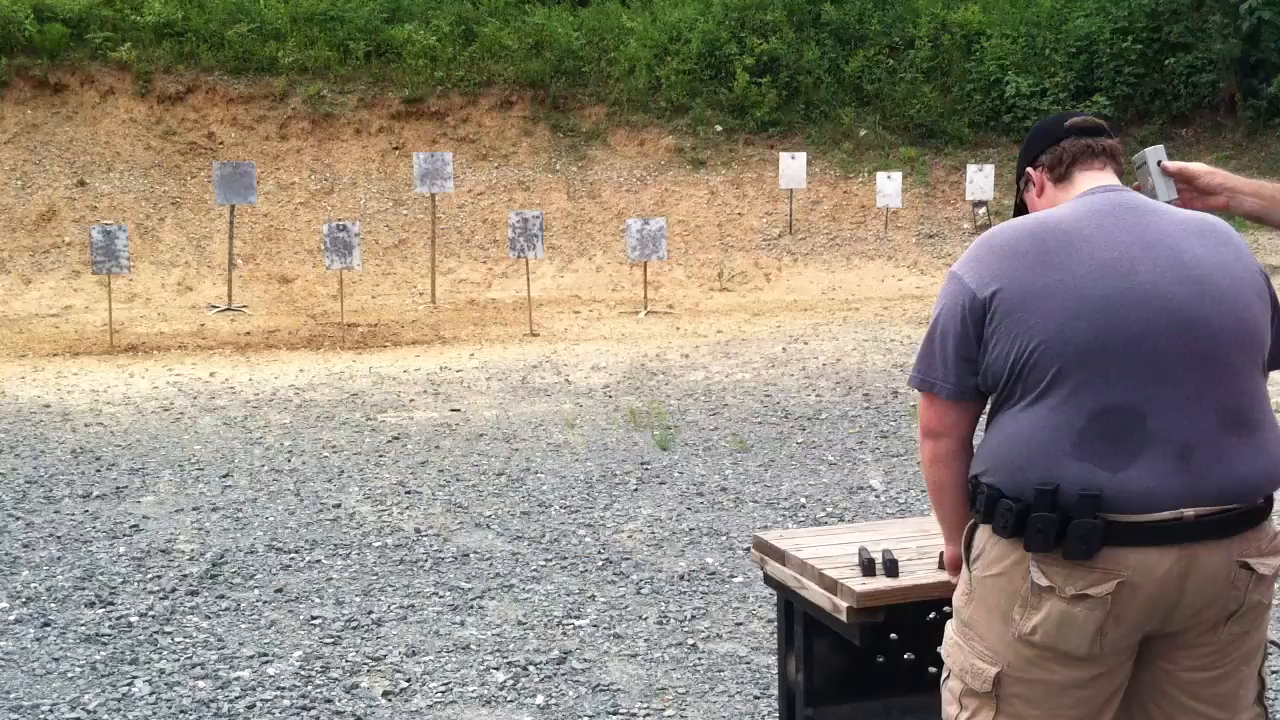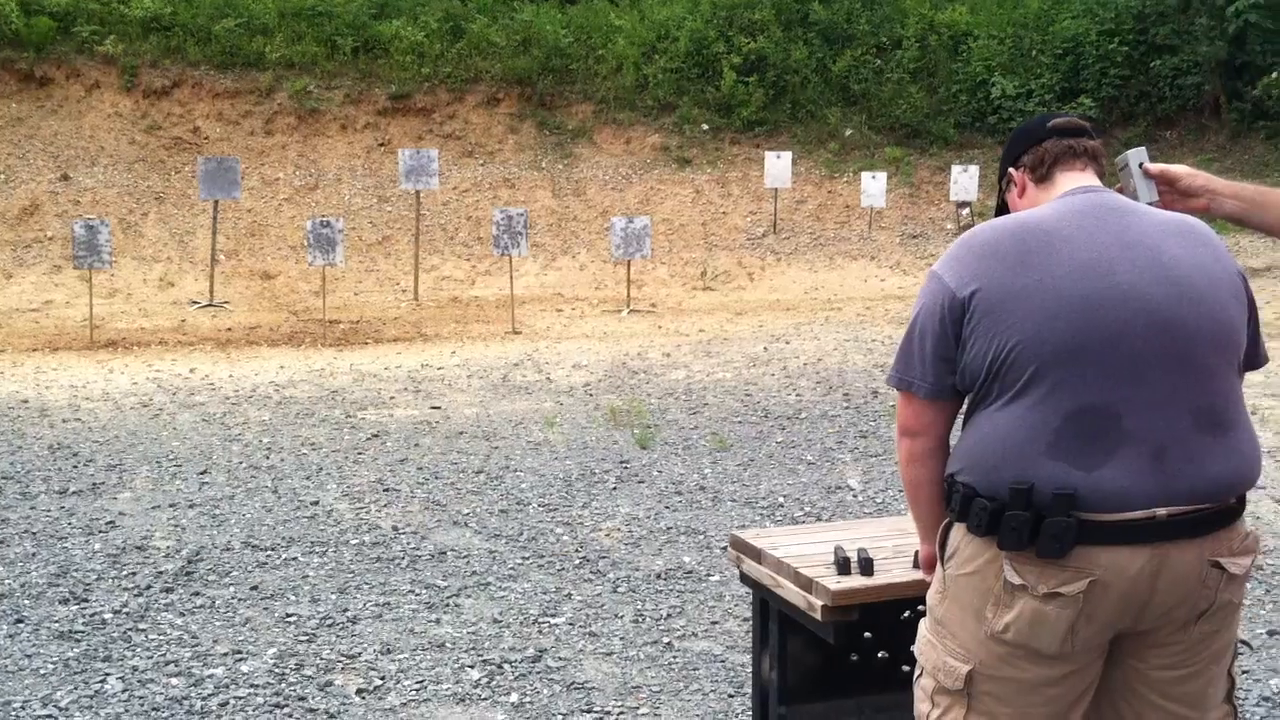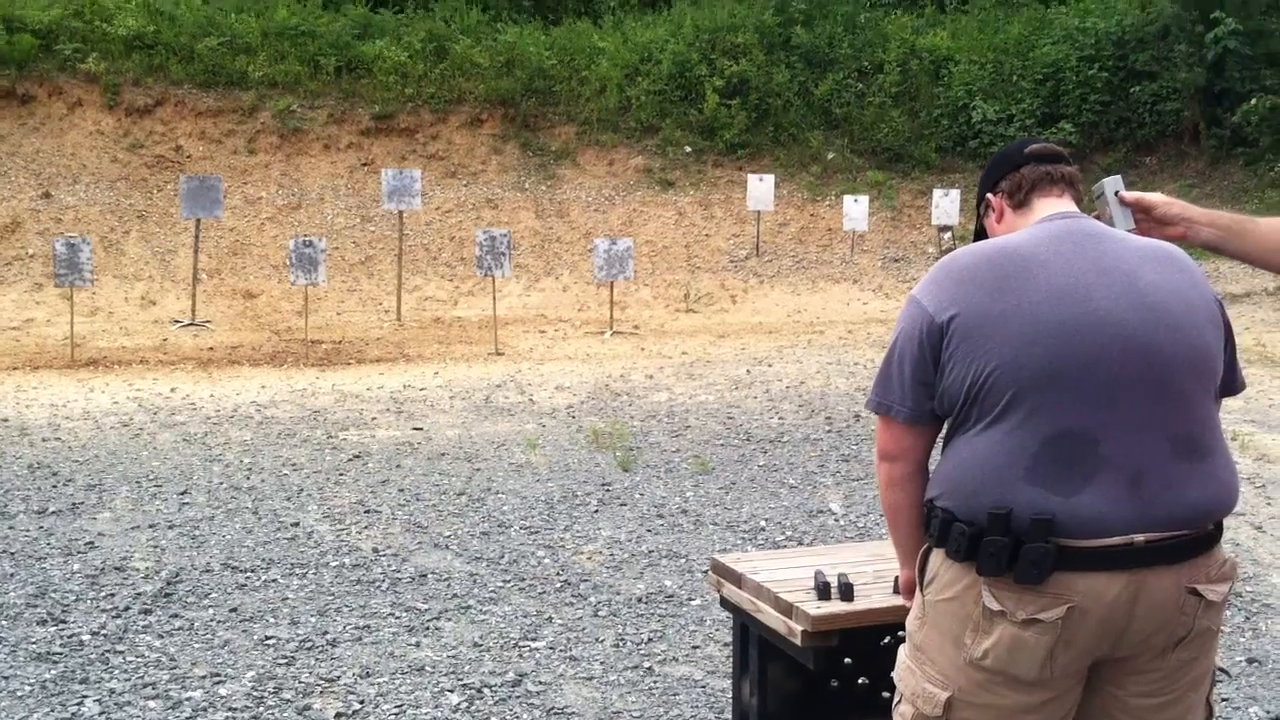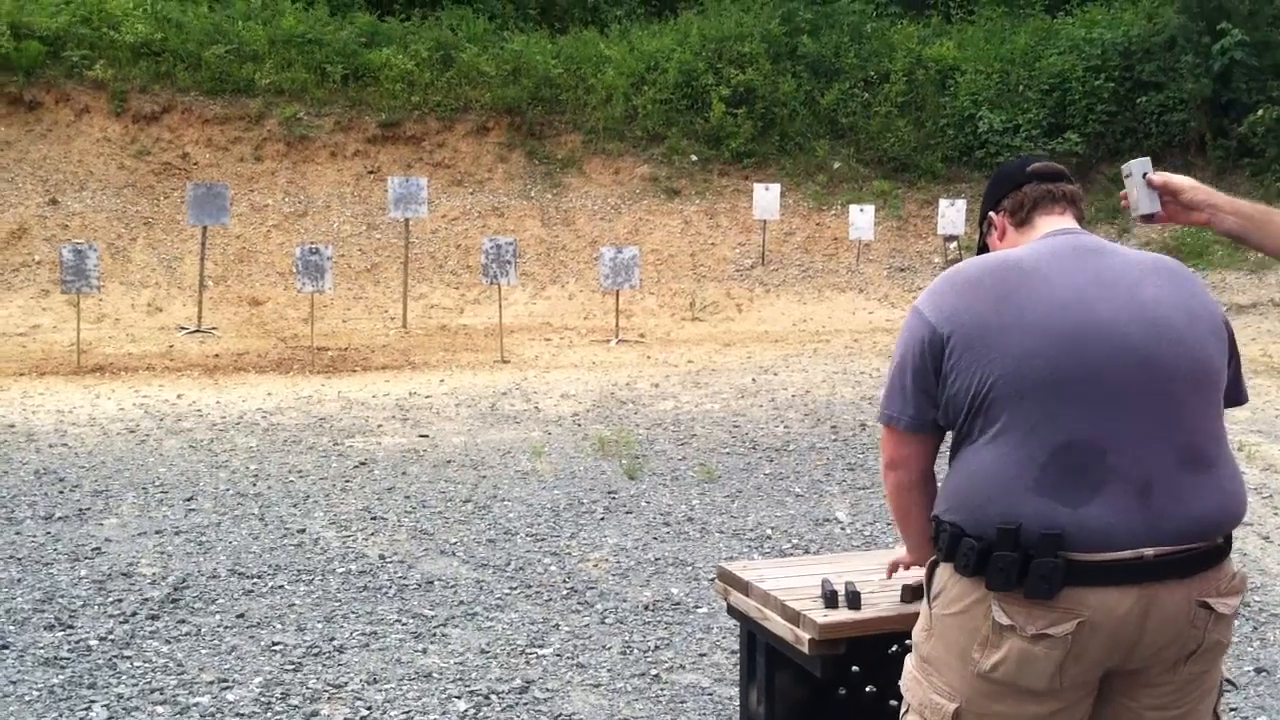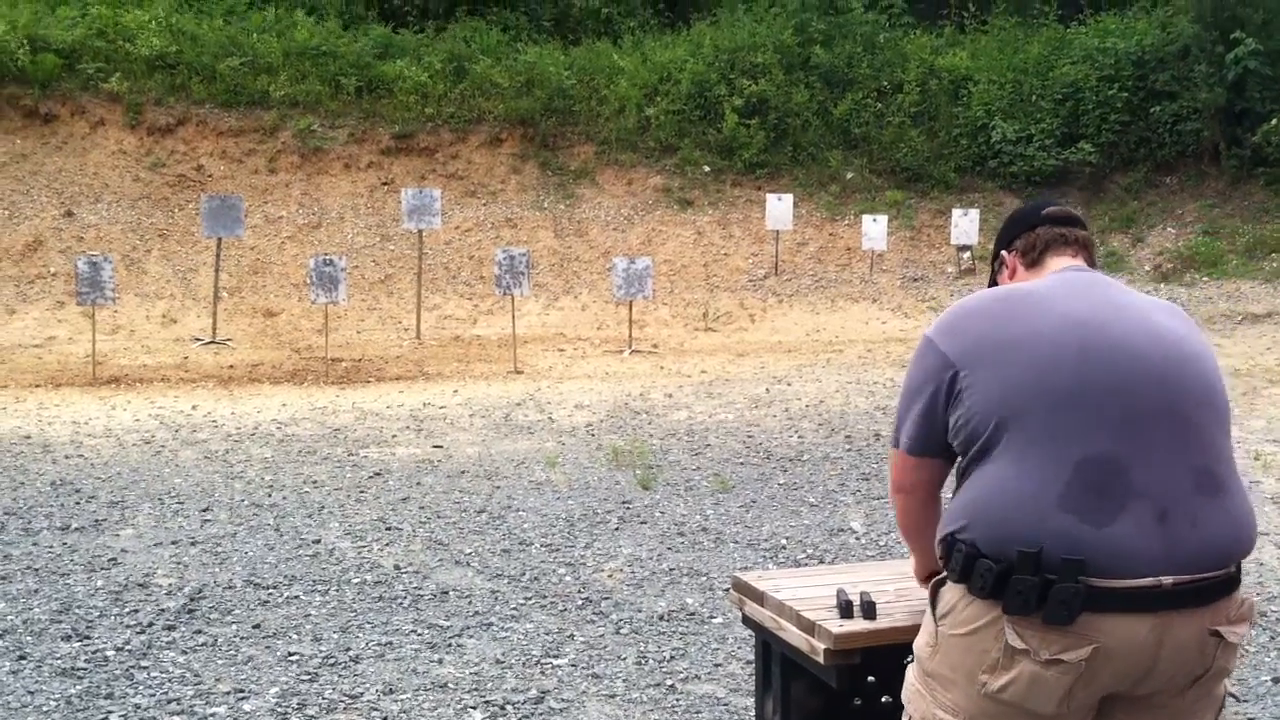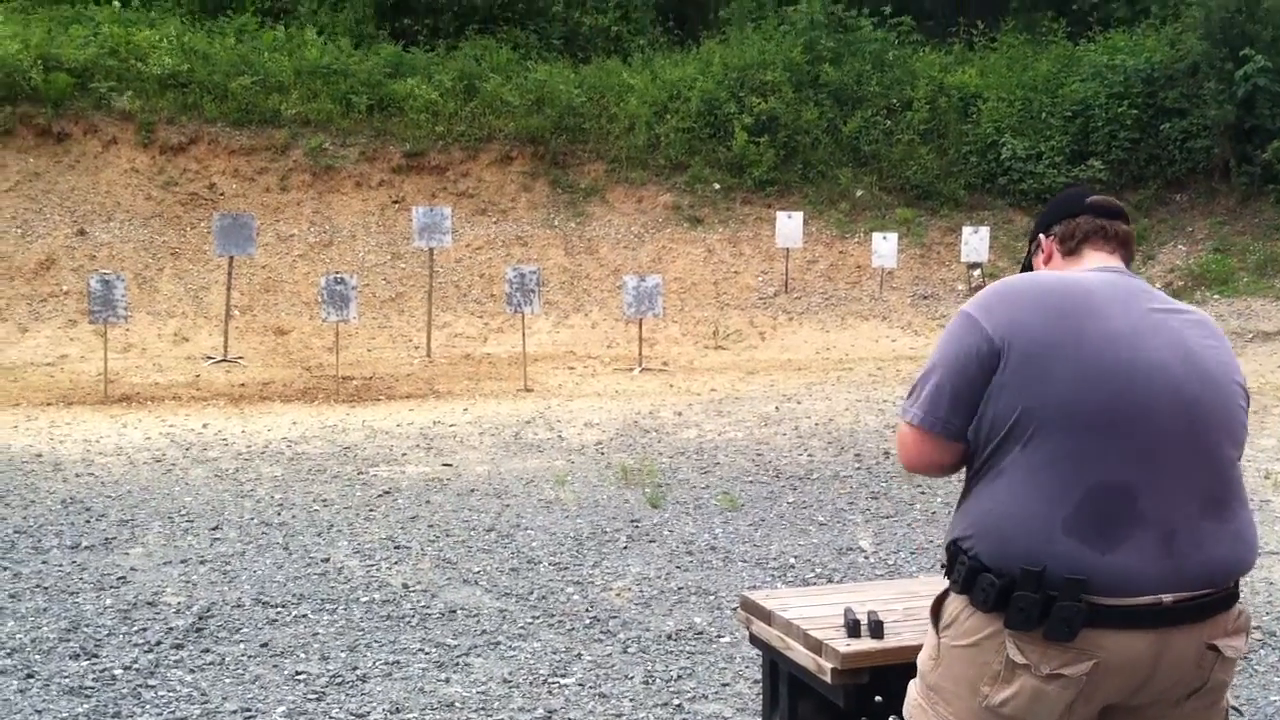
dt=0.3s
person 1, frame 1
left shoulder: (999, 257)
right shoulder: (1230, 247)
left elbow: (942, 433)
left wrist: (959, 541)
left hip: (1061, 565)
right hip: (1228, 556)
person 1, frame 2
left shoulder: (979, 257)
right shoulder: (1208, 249)
left elbow: (919, 431)
right elbow: (1218, 402)
left wrist: (936, 540)
left hip: (1034, 564)
right hip: (1200, 555)
person 1, frame 3
left shoulder: (957, 282)
right shoulder: (1185, 275)
left elbow: (899, 456)
right elbow: (1193, 426)
left wrist: (916, 565)
left hip: (1014, 590)
right hip: (1178, 580)
person 1, frame 4
left shoulder: (958, 295)
right shoulder: (1186, 288)
left elbow: (903, 462)
right elbow: (1197, 433)
left wrist: (924, 555)
left hip: (1024, 601)
right hip: (1187, 591)
person 1, frame 5
left shoulder: (970, 325)
right shoulder: (1179, 326)
left elbow: (910, 483)
left wrist: (929, 561)
left hip: (1032, 622)
right hip: (1197, 615)
person 1, frame 6
left shoulder: (1008, 306)
right shoulder: (1208, 339)
left elbow: (921, 452)
right elbow: (1199, 472)
left hip: (1034, 637)
right hip: (1192, 633)
